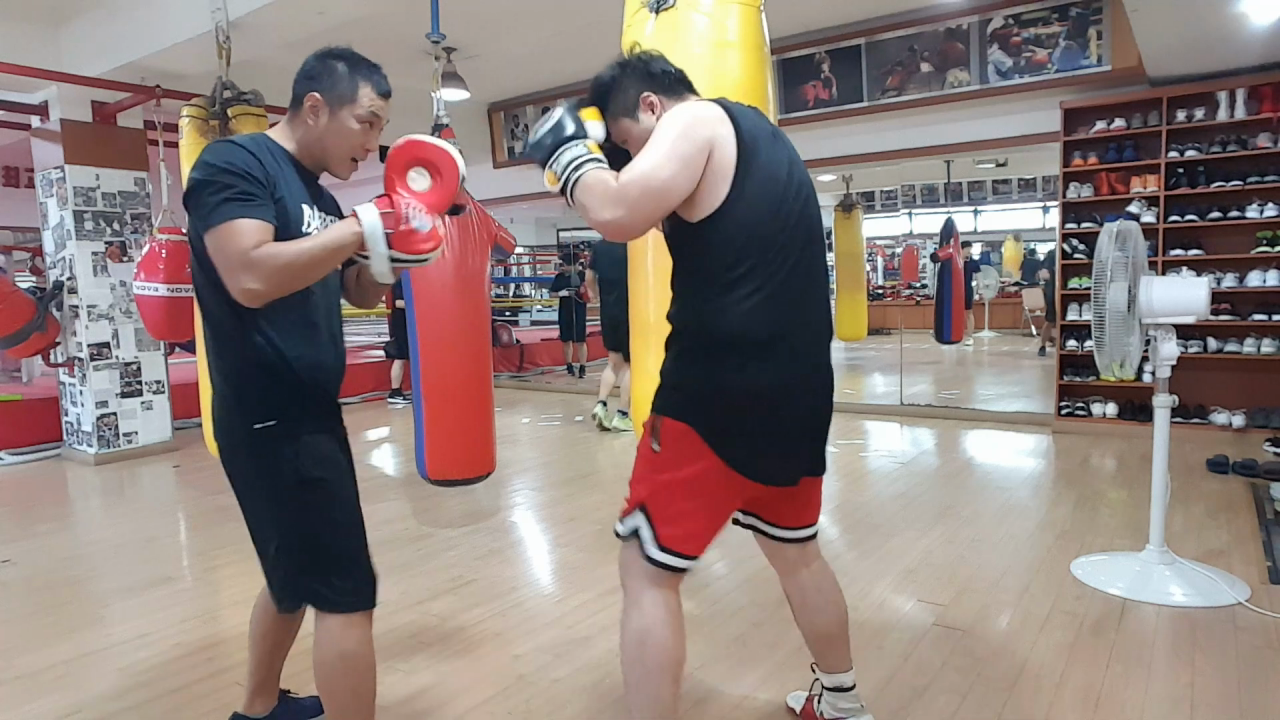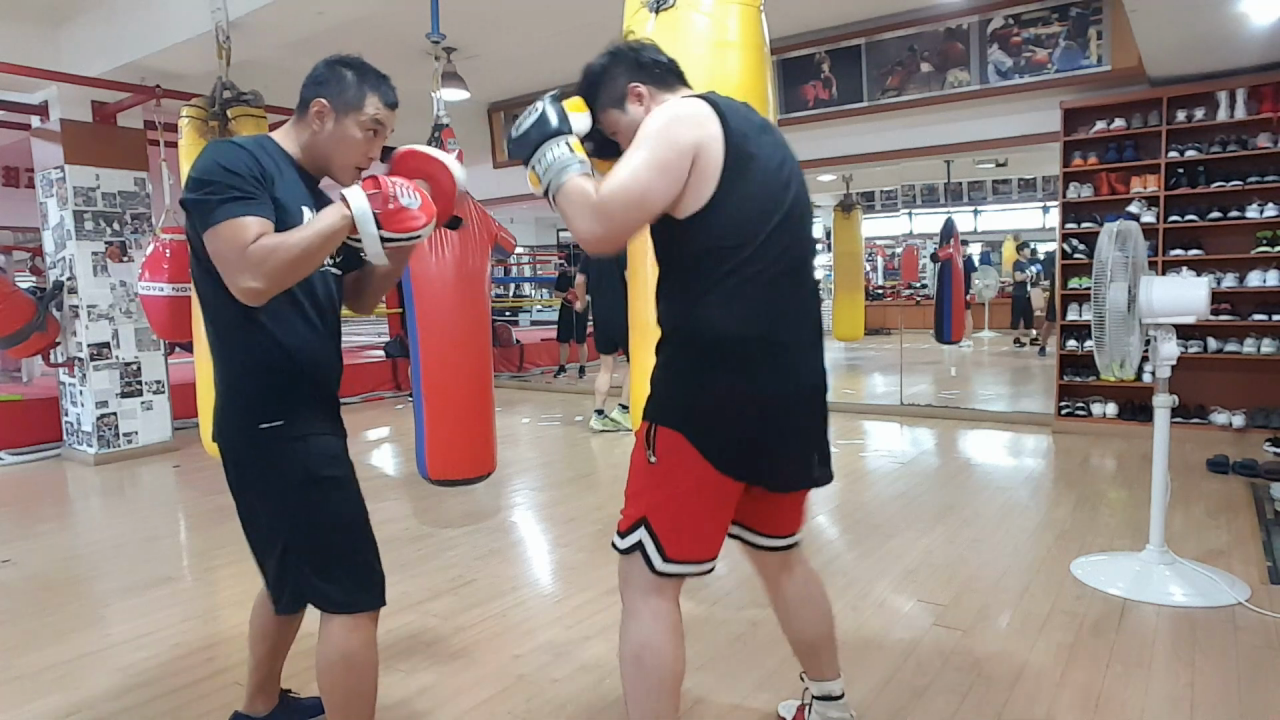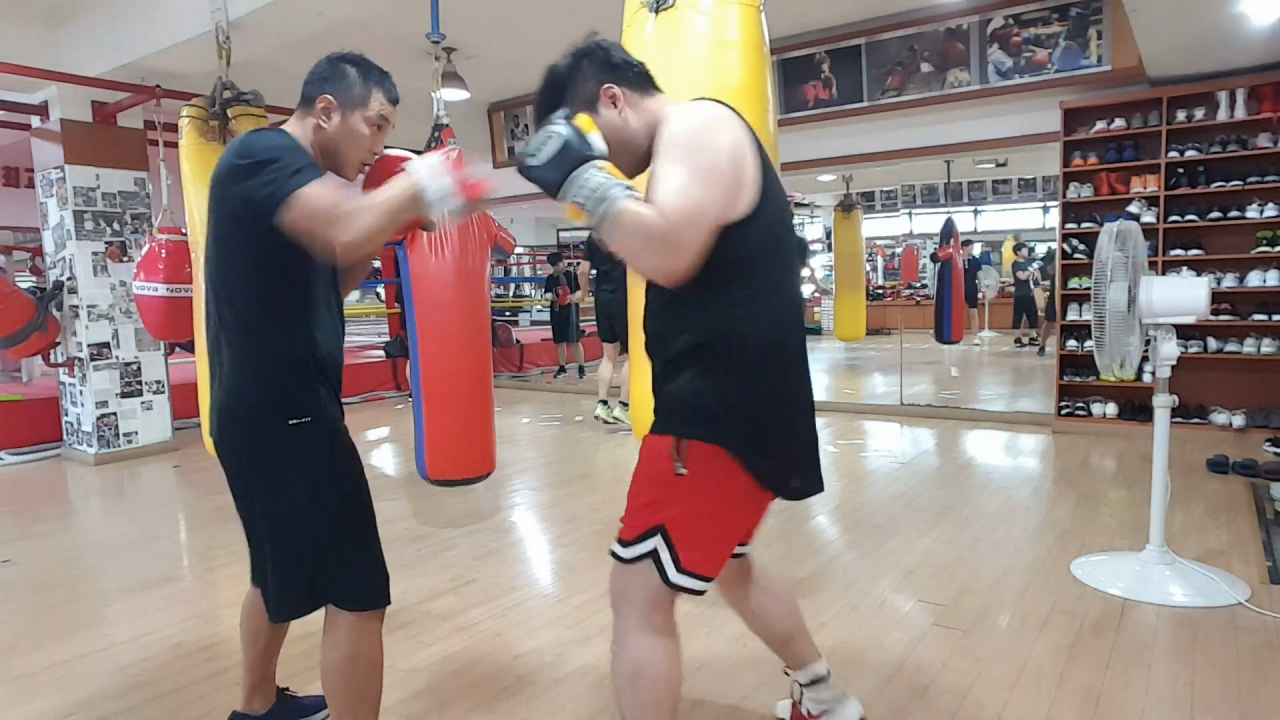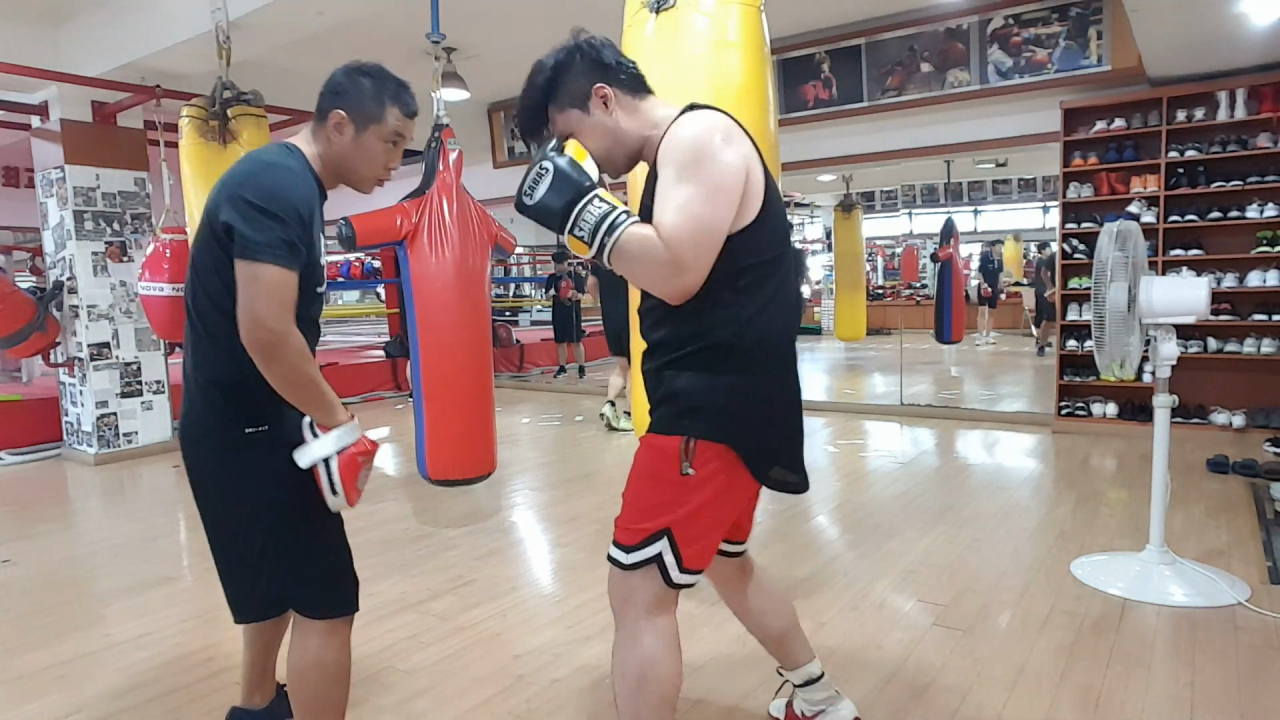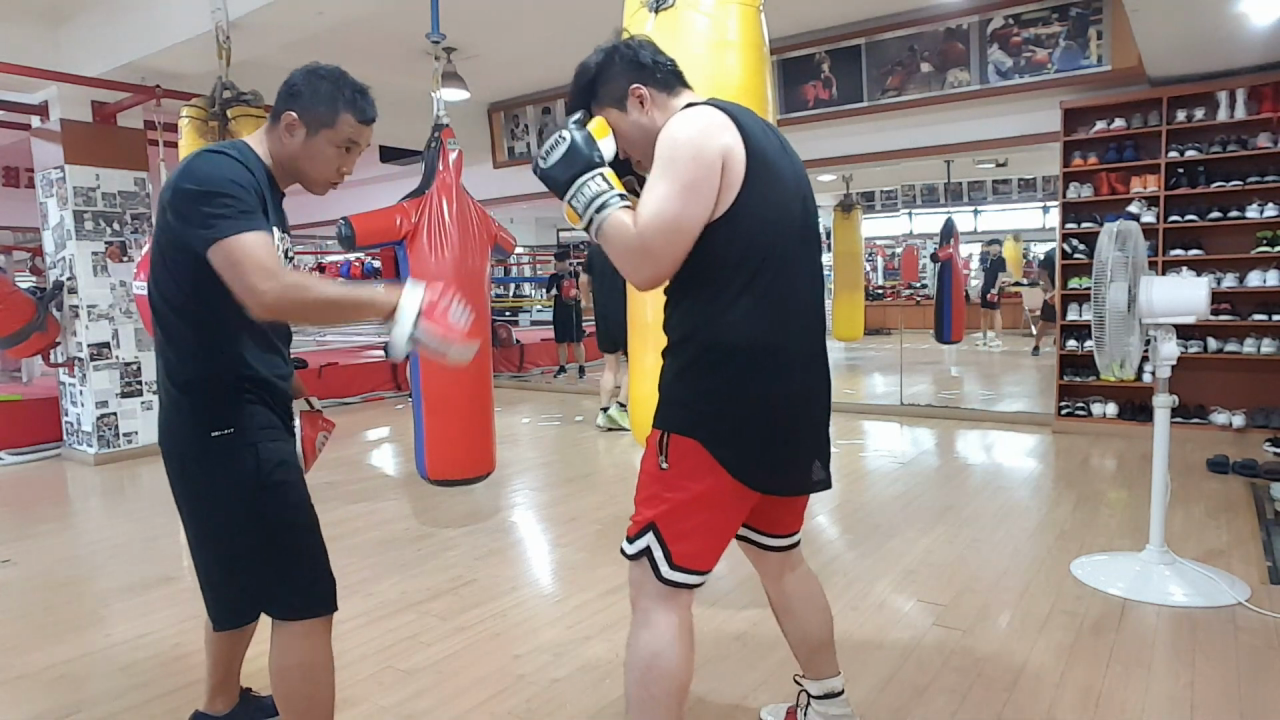
dt=1s
person 1, frame 1
left shoulder: (695, 122)
right shoulder: (761, 138)
left elbow: (616, 214)
left wrist: (566, 151)
left hip: (714, 395)
right hip: (797, 391)
left knee: (646, 577)
right knee: (794, 550)
person 1, frame 2
left shoulder: (681, 118)
right shoulder: (754, 134)
left elbow: (600, 230)
left wrist: (550, 149)
left hip: (708, 396)
right hip: (789, 393)
left knee: (647, 583)
right knee: (779, 558)
person 1, frame 3
left shoulder: (698, 125)
right shoulder: (695, 136)
left elbow: (665, 258)
left wrist: (578, 176)
right wrist: (593, 174)
left hip: (719, 410)
right hip: (762, 402)
left knee: (639, 596)
right knee: (722, 565)
person 1, frame 4
left shoulder: (700, 135)
right shoulder: (684, 149)
left elbow: (675, 276)
right elbow: (674, 263)
left wrist: (582, 205)
right wrist: (585, 209)
left hip: (713, 405)
right hip: (730, 399)
left knee: (638, 592)
right knee: (721, 559)
person 1, frame 5
left shoulder: (695, 130)
right shoulder: (755, 133)
left elbow: (645, 263)
left wrist: (585, 180)
right wrist: (609, 185)
left hip: (720, 397)
right hip: (791, 392)
left knee: (657, 589)
right knee: (778, 554)
person 2, frame 1
left shoulder: (314, 193)
right shoulder: (236, 163)
left elbow: (359, 292)
right elbow: (254, 278)
left wrist: (395, 227)
right wrist: (362, 229)
left hip: (308, 417)
right hip: (271, 422)
left knee: (296, 574)
right knee: (345, 596)
person 2, frame 2
left shoulder: (312, 196)
right shoulder: (233, 163)
left elbow: (358, 297)
right elbow: (252, 278)
left wrist: (401, 238)
right wrist: (349, 213)
left hip: (306, 416)
right hip: (272, 421)
left knee: (293, 576)
right knee: (352, 594)
person 2, frame 3
left shoulder: (295, 173)
right shoulder: (264, 155)
left elbow: (326, 282)
right elbow: (350, 234)
left wrist: (394, 228)
right wrist: (421, 183)
left hip: (268, 411)
right hip: (284, 412)
left knee: (286, 570)
right knee: (357, 594)
person 2, frame 4
left shoulder: (293, 184)
right shoulder: (276, 183)
right elbow: (265, 331)
left wrist: (316, 412)
right wrist: (335, 418)
left hip: (251, 420)
right hip: (248, 425)
left knee: (276, 575)
right knee: (326, 599)
person 2, frame 5
left shoulder: (259, 191)
right shoulder: (215, 176)
right elbow: (269, 294)
left wrist: (290, 394)
right wrist: (397, 301)
left hip: (238, 419)
right hip: (224, 425)
left knee: (248, 578)
right knee: (304, 602)
